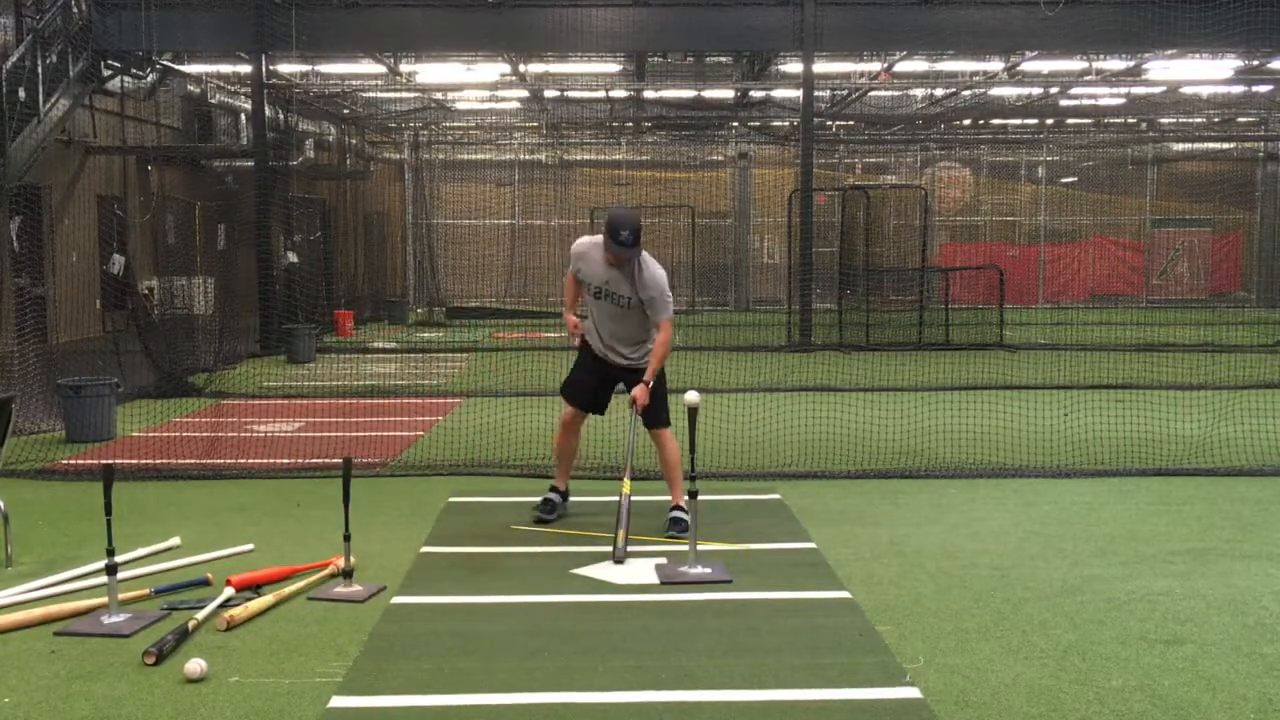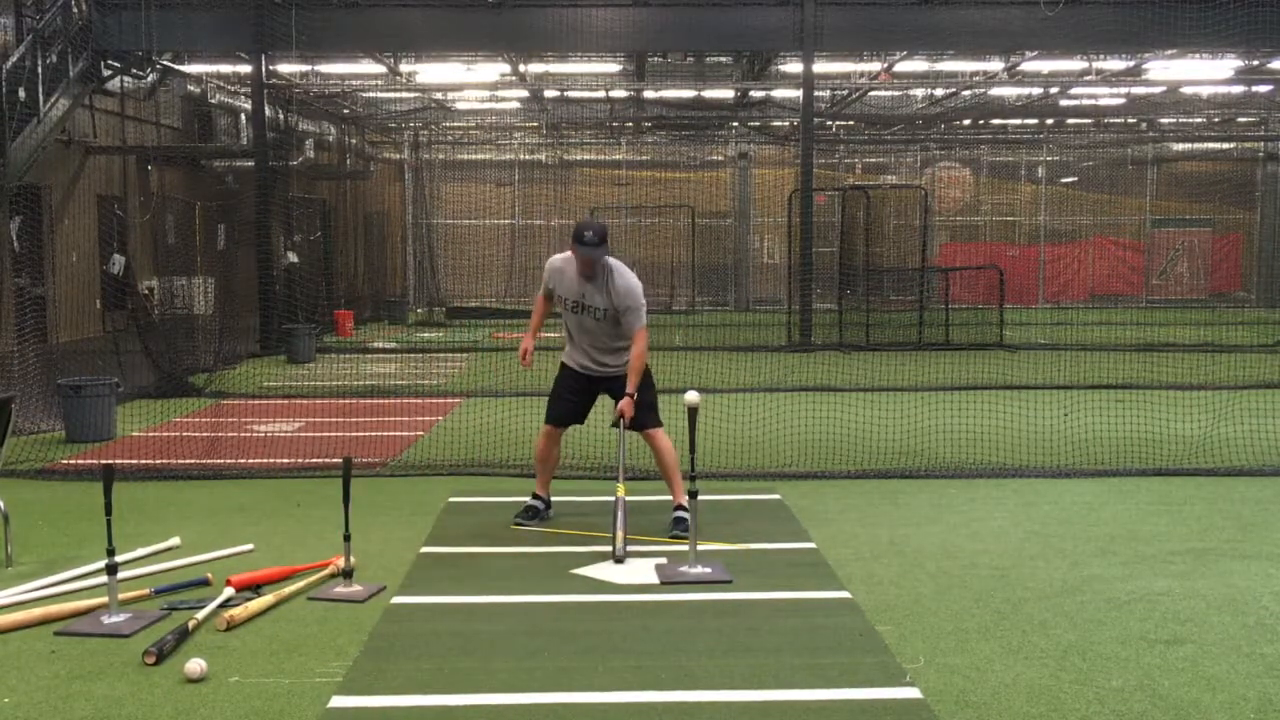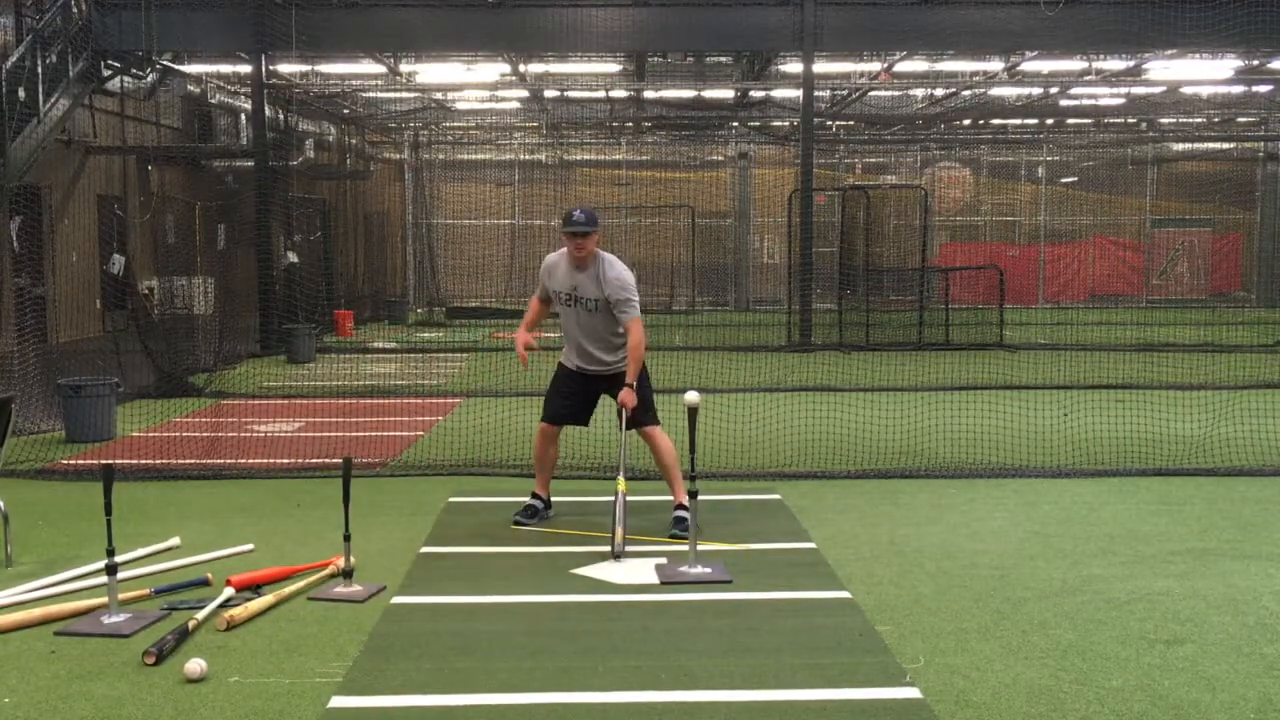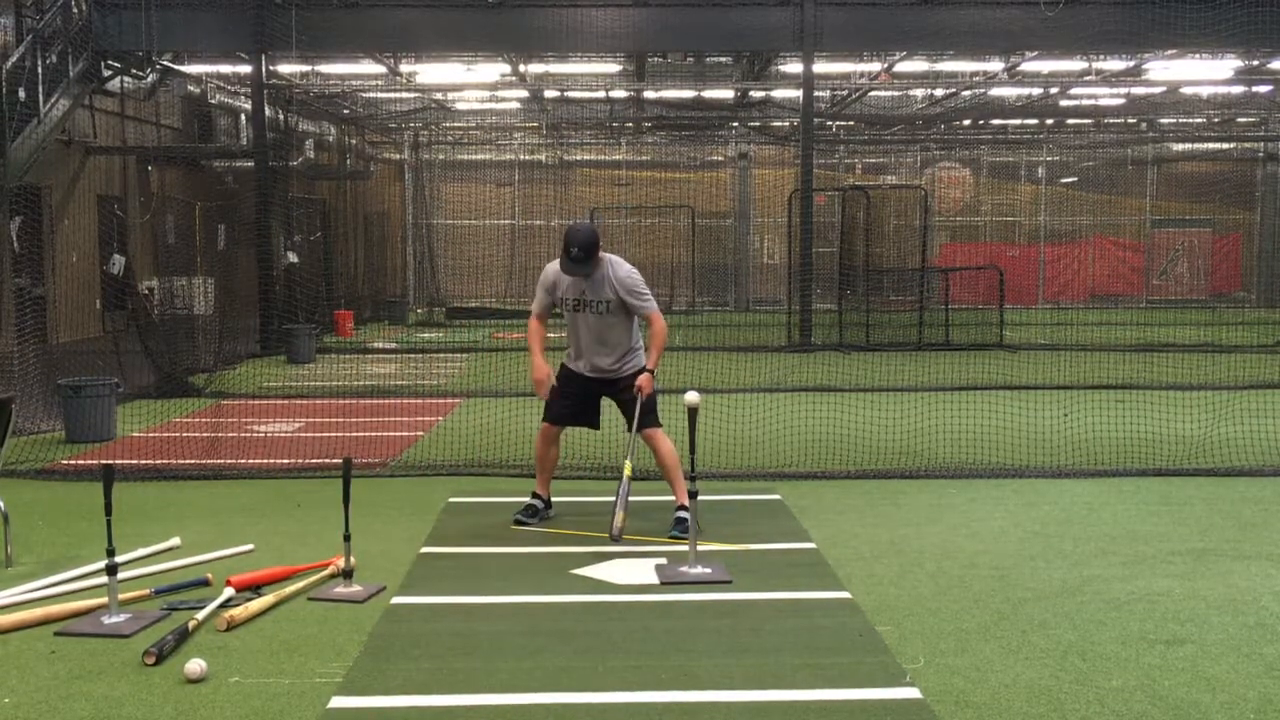
dt=0.5s
person 1, frame 1
left shoulder: (653, 275)
right shoulder: (583, 249)
left elbow: (664, 333)
left wrist: (646, 383)
right wrist: (569, 312)
left hip: (641, 359)
right hip: (596, 350)
left knee: (660, 429)
right knee: (569, 417)
left ankle: (678, 506)
right ankle: (558, 491)
person 1, frame 2
left shoulder: (626, 283)
right shoulder: (556, 266)
left elbow: (639, 341)
right elbow: (545, 296)
left wrist: (630, 394)
right wrist: (530, 336)
left hip: (624, 367)
right hip: (577, 364)
left knee: (652, 431)
right knee: (551, 429)
left ankle: (681, 506)
right ankle: (540, 499)
person 1, frame 3
left shoulder: (616, 275)
right shoulder: (552, 265)
left elbow: (635, 331)
right elbow: (541, 298)
left wrist: (629, 385)
right wrist: (524, 330)
left hip: (620, 366)
right hip: (574, 365)
left knee: (650, 430)
right knee: (547, 429)
left ankle: (682, 505)
right ankle: (540, 499)
person 1, frame 4
left shoulder: (623, 275)
right shoulder: (552, 274)
left elbow: (657, 322)
right elbow: (537, 318)
left wrist: (649, 370)
right wrist: (538, 360)
left hip: (628, 369)
right hip: (578, 367)
left knee: (652, 432)
right knee: (548, 428)
left ankle: (684, 507)
right ankle: (541, 499)
